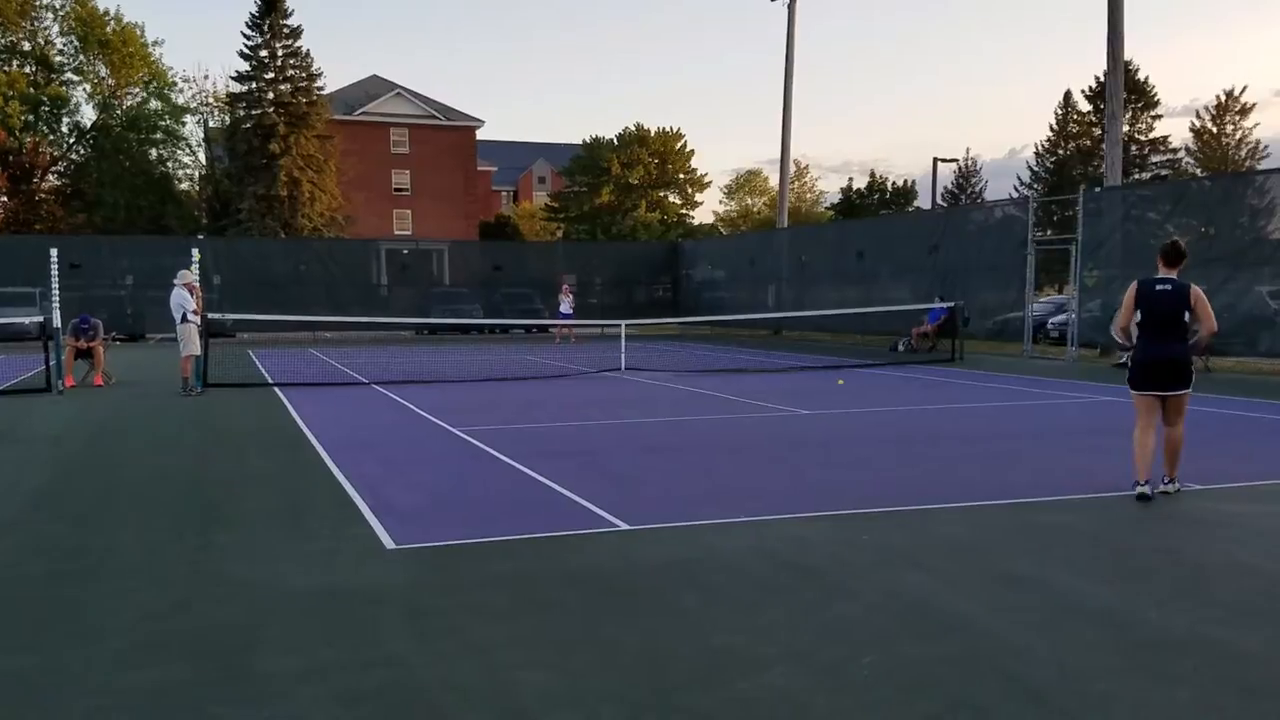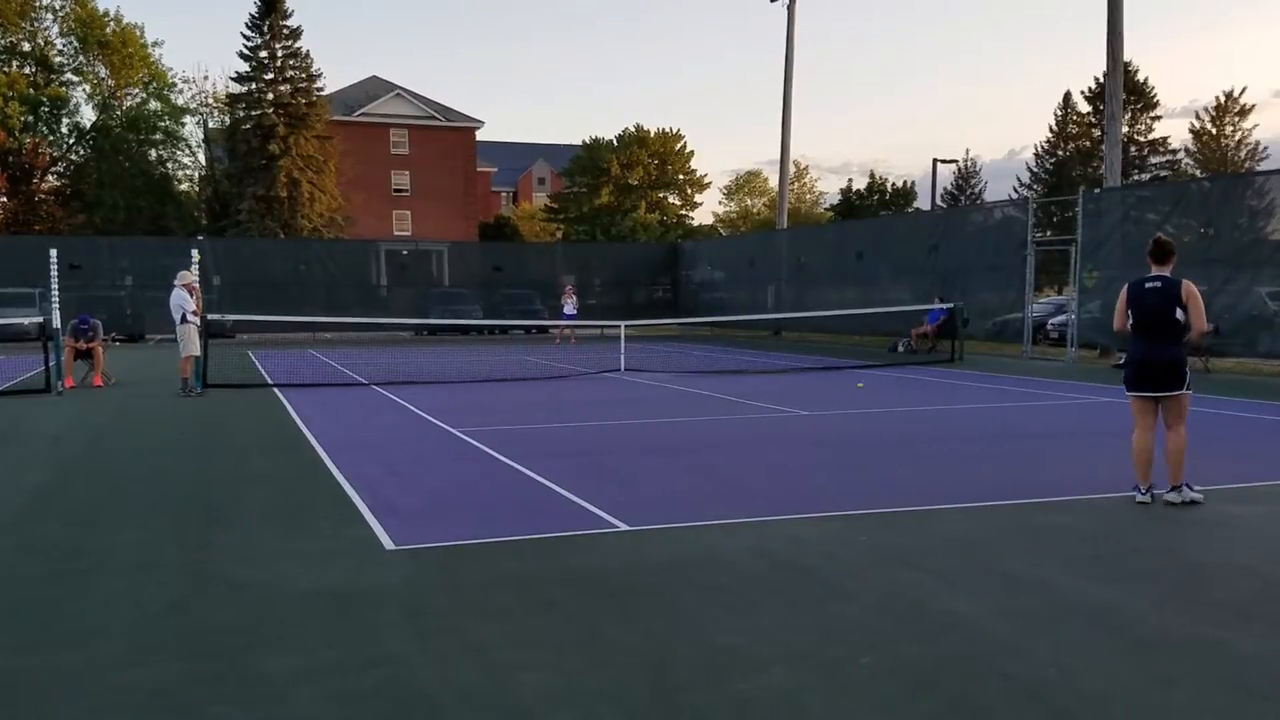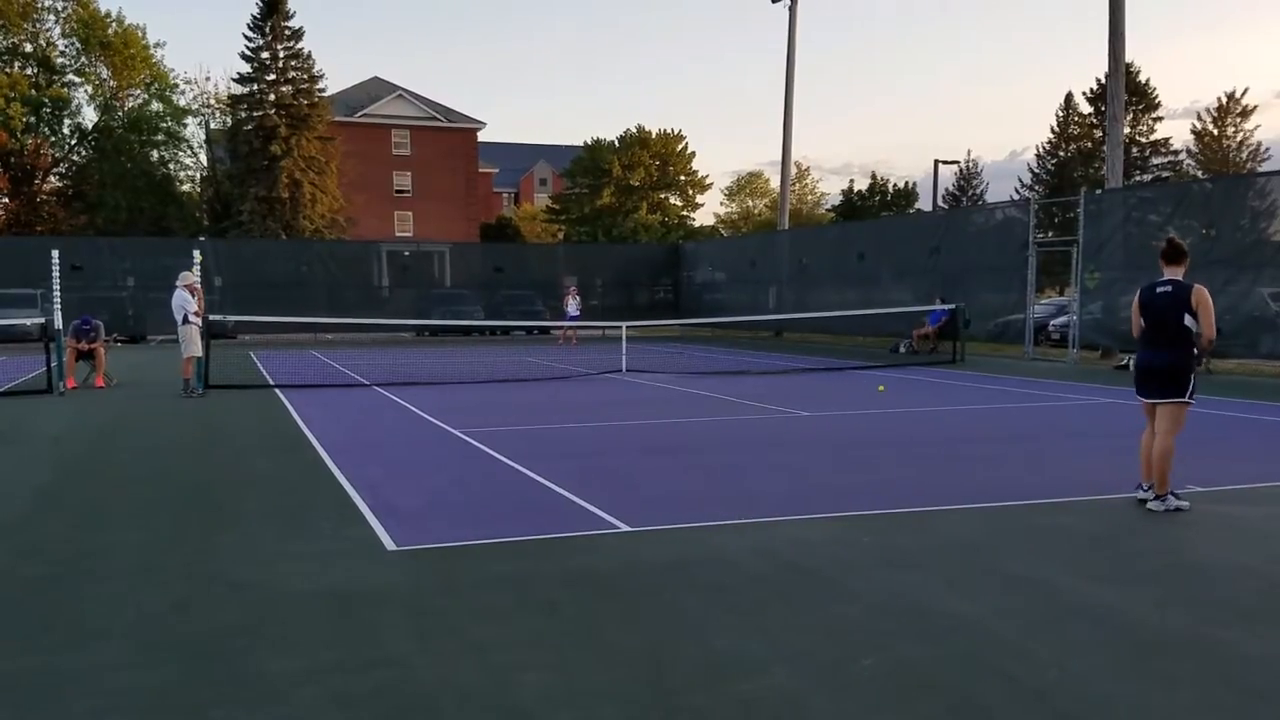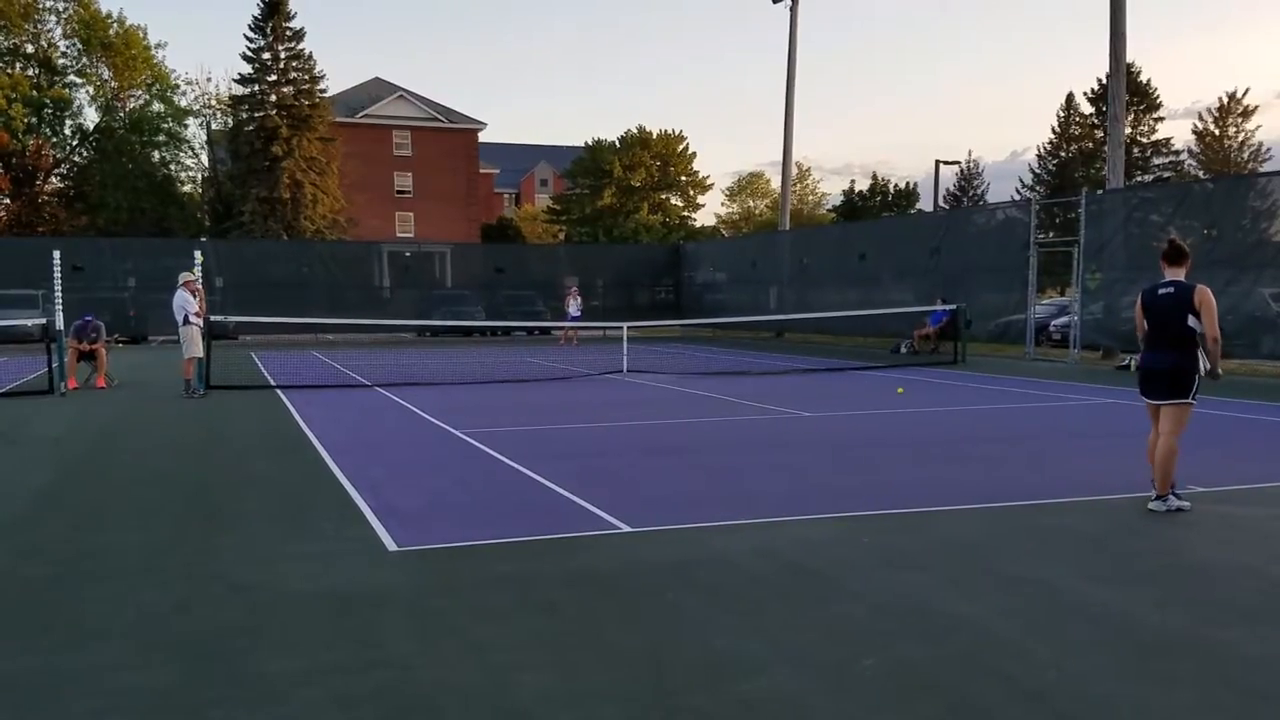
dt=0.4s
person 1, frame 1
left shoulder: (1137, 287)
right shoulder: (1192, 291)
left elbow: (1122, 325)
right elbow: (1210, 328)
left wrist: (1129, 340)
right wrist: (1190, 346)
left hip: (1144, 362)
right hip: (1178, 362)
left knee: (1145, 426)
right knee: (1174, 423)
left ankle: (1143, 482)
right ankle: (1170, 479)
person 1, frame 2
left shoulder: (1130, 289)
right shoulder: (1185, 288)
left elbow: (1118, 326)
right elbow: (1201, 328)
right wrist: (1181, 340)
left hip: (1138, 363)
right hip: (1171, 364)
left knee: (1143, 428)
right knee: (1175, 428)
left ankle: (1143, 488)
right ankle: (1177, 487)
person 1, frame 3
left shoulder: (1143, 293)
right shoulder: (1196, 293)
left elbow: (1137, 333)
right elbow: (1209, 336)
right wrist: (1196, 350)
left hip: (1146, 366)
right hip: (1177, 369)
left knee: (1152, 429)
right knee: (1166, 434)
left ankle: (1146, 486)
right ankle: (1161, 495)
person 1, frame 4
left shoulder: (1145, 295)
right shoulder: (1200, 293)
right elbow: (1213, 336)
right wrist: (1214, 366)
left hip: (1149, 367)
right hip: (1180, 370)
left knee: (1157, 430)
right knee: (1169, 434)
left ankle: (1160, 484)
right ankle: (1162, 496)
